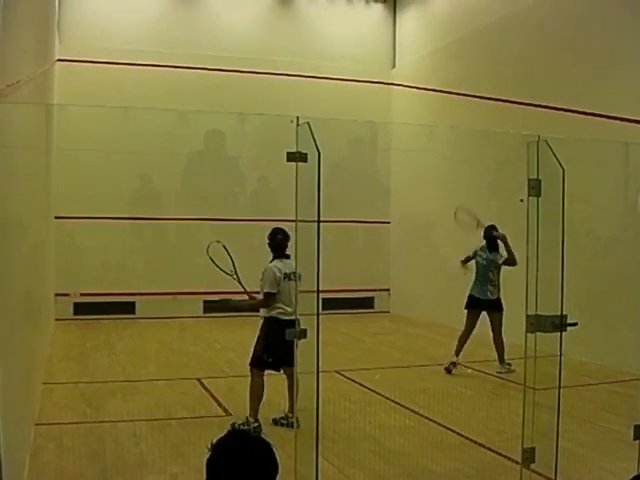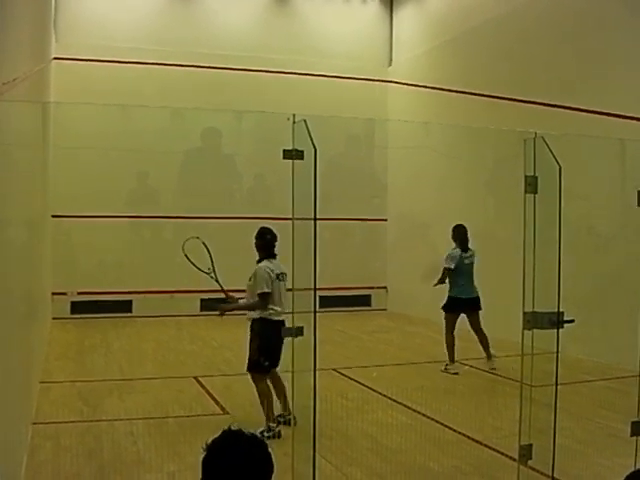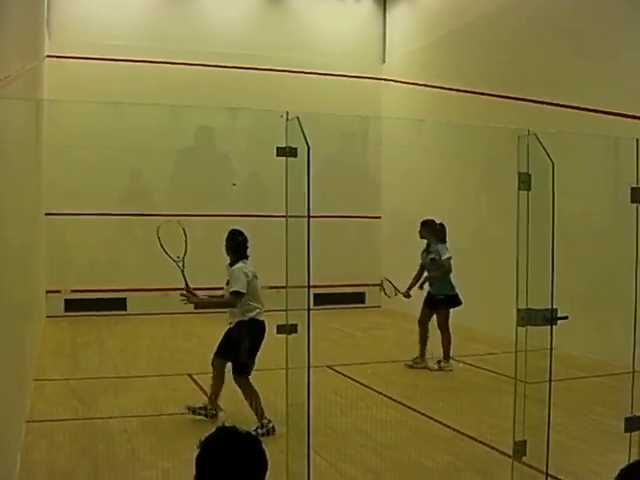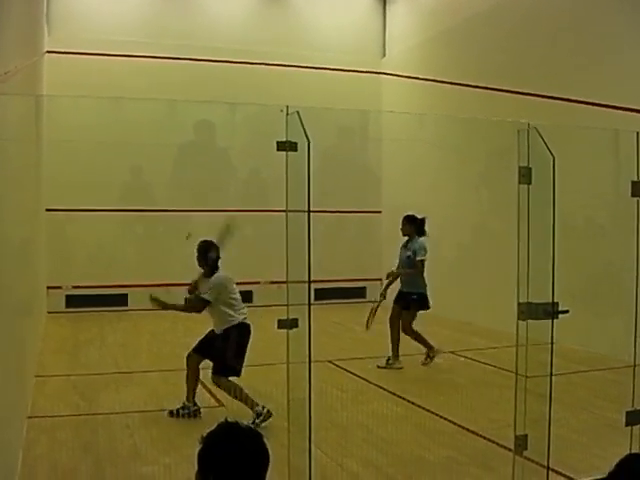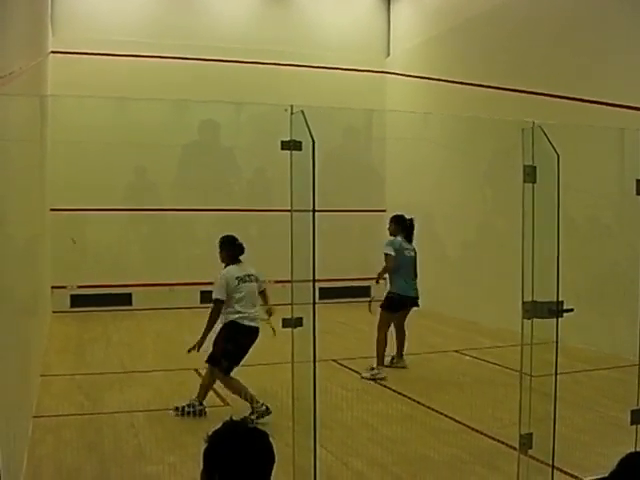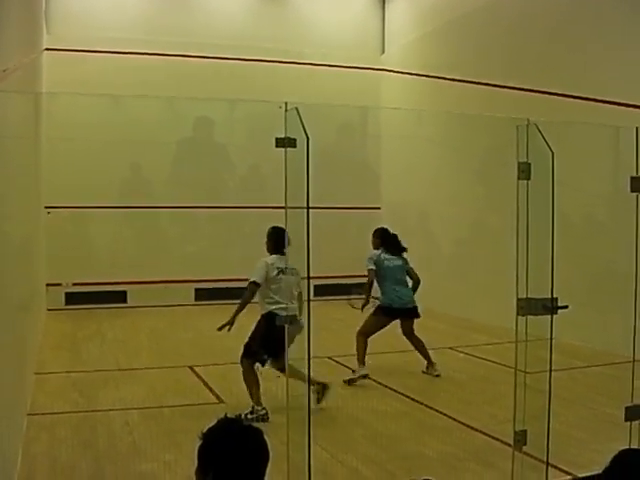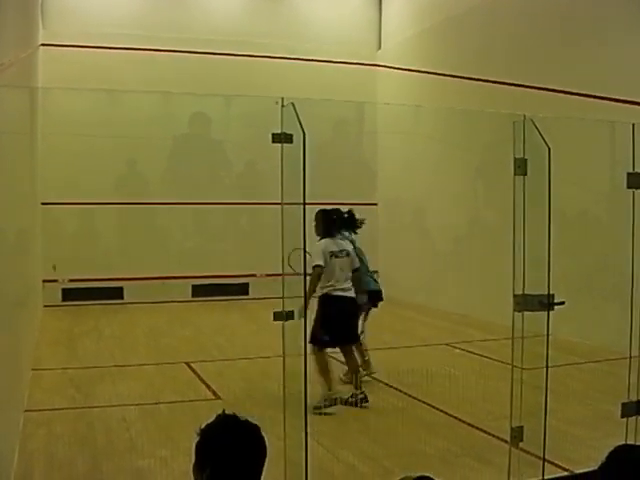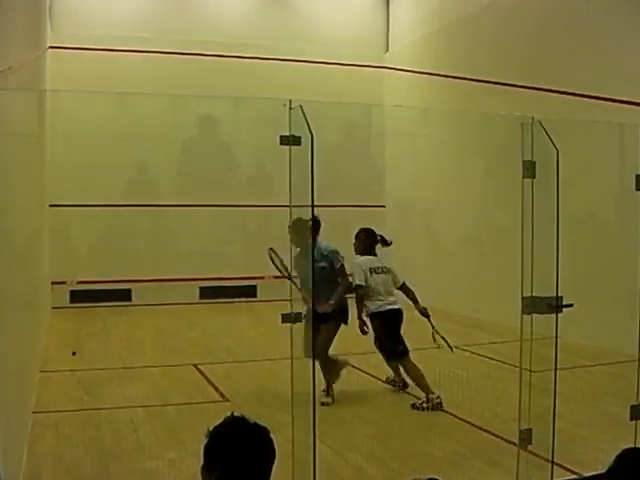
dt=0.3s
person 1, frame 1
left shoulder: (272, 269)
right shoulder: (294, 267)
left elbow: (267, 303)
left wrist: (239, 304)
right wrist: (257, 300)
left hip: (275, 323)
right hip: (291, 322)
left knee: (257, 370)
right knee: (290, 370)
left ankle: (253, 420)
right ankle: (291, 416)
person 1, frame 2
left shoulder: (262, 269)
right shoulder: (277, 267)
left elbow: (262, 303)
left wrist: (233, 308)
right wrist: (239, 302)
left hip: (265, 325)
right hip: (275, 324)
left knee: (257, 374)
right knee: (271, 372)
left ankle: (272, 426)
right ankle: (286, 414)
person 1, frame 3
left shoulder: (239, 270)
right shoulder: (237, 268)
left elbow: (233, 302)
right elbow: (232, 299)
left wrist: (200, 303)
right wrist: (200, 299)
left hip: (250, 326)
right hip: (240, 324)
left knee: (240, 375)
right knee: (218, 362)
left ankle: (265, 424)
right ankle: (211, 407)
person 1, frame 4
left shoulder: (219, 279)
right shoulder: (206, 276)
left elbow: (198, 308)
right elbow: (192, 302)
left wrist: (167, 306)
right wrist: (193, 291)
left hip: (236, 329)
right hip: (222, 329)
left knee: (219, 378)
right knee: (192, 359)
left ankle: (259, 411)
right ankle: (190, 405)
person 1, frame 5
left shoulder: (226, 274)
right shoulder: (252, 271)
left elbow: (217, 309)
right elbow: (262, 292)
left wrist: (202, 338)
right wrist: (267, 307)
left hip: (236, 327)
right hip: (252, 328)
left knee: (221, 372)
right knee: (215, 364)
left ankle: (257, 406)
right ankle: (197, 404)
person 1, frame 6
left shoulder: (267, 263)
right shoulder: (293, 265)
left elbow: (251, 292)
right elbow: (299, 296)
left wrist: (234, 317)
right wrist: (298, 319)
left hip: (272, 319)
right hip: (290, 320)
left knee: (247, 362)
right knee: (278, 364)
left ankle: (258, 409)
right ankle: (316, 384)
person 1, frame 7
left shoulder: (320, 246)
right shoulder: (346, 246)
left elbow: (317, 273)
right elbow: (357, 274)
left wrist: (307, 298)
left hip: (331, 301)
right hip: (349, 301)
left knee: (318, 349)
right knee: (346, 348)
left ankle: (330, 395)
right ankle: (358, 393)
person 1, frame 8
left shoulder: (359, 263)
right shoulder: (384, 264)
left elbow: (361, 294)
right elbow: (404, 287)
left wrist: (360, 318)
right wrist: (418, 305)
left hip: (380, 315)
right hip: (395, 312)
left knee: (400, 358)
right knee: (391, 351)
left ankle: (432, 397)
right ankle: (398, 379)
person 2, frame 1
left shoulder: (480, 250)
right shoulder: (494, 255)
left elbow: (466, 259)
right elbow: (513, 262)
left wrist: (464, 262)
right wrist: (506, 243)
left hip: (476, 295)
right hip: (491, 298)
left knee: (467, 329)
right knee: (497, 332)
left ankle: (454, 358)
right ankle: (502, 364)
person 2, frame 2
left shoulder: (453, 254)
right shoulder: (469, 252)
left elbow: (443, 278)
left wrist: (439, 281)
left hip: (457, 298)
right hip: (471, 296)
left knee: (449, 331)
right knee: (478, 329)
left ankle: (452, 365)
right ankle: (489, 359)
person 2, frame 3
left shoulder: (440, 247)
right shoulder: (426, 250)
left elbow: (447, 269)
right elbow: (420, 272)
left wrist: (428, 277)
right wrist: (409, 288)
left hip: (444, 293)
right hip: (433, 292)
left knee: (443, 326)
right knee: (422, 323)
left ankle: (446, 361)
right ankle: (421, 359)
person 2, frame 4
left shoulder: (419, 245)
right shoulder: (405, 245)
left elbow: (418, 272)
right elbow: (400, 270)
left wrist: (396, 273)
right wrist: (386, 287)
left hip: (415, 292)
right hip: (404, 291)
left knee: (407, 328)
right knee: (393, 323)
left ankle: (431, 349)
right ankle: (395, 359)
person 2, frame 5
left shoulder: (392, 243)
right shoulder: (411, 247)
left elbow: (389, 266)
left wrist: (380, 274)
left hip: (399, 293)
right hip: (411, 293)
left knee: (382, 329)
right knee: (399, 324)
left ankle: (379, 369)
right ankle: (399, 359)
person 2, frame 6
left shoulder: (375, 257)
right shoulder: (401, 258)
left elbow: (370, 281)
right elbow: (417, 280)
left wrist: (366, 299)
left hip: (390, 305)
right hip: (409, 305)
left knee: (362, 334)
right knee: (410, 335)
left ankle: (360, 369)
right ankle: (431, 366)
person 2, frame 7
left shoulder: (343, 238)
right shoulder: (347, 238)
left elbow: (357, 262)
left hip: (365, 291)
right hip: (370, 289)
left ankle: (365, 363)
right ankle: (365, 363)
person 2, frame 8
left shoulder: (329, 253)
right shoulder: (299, 257)
left elbow: (345, 281)
right elbow: (304, 286)
left wrist: (332, 303)
right wrist: (307, 296)
left hip: (334, 307)
right hip: (315, 308)
left knee: (319, 351)
right knee: (309, 351)
left ankle: (329, 389)
right ankle: (337, 364)
